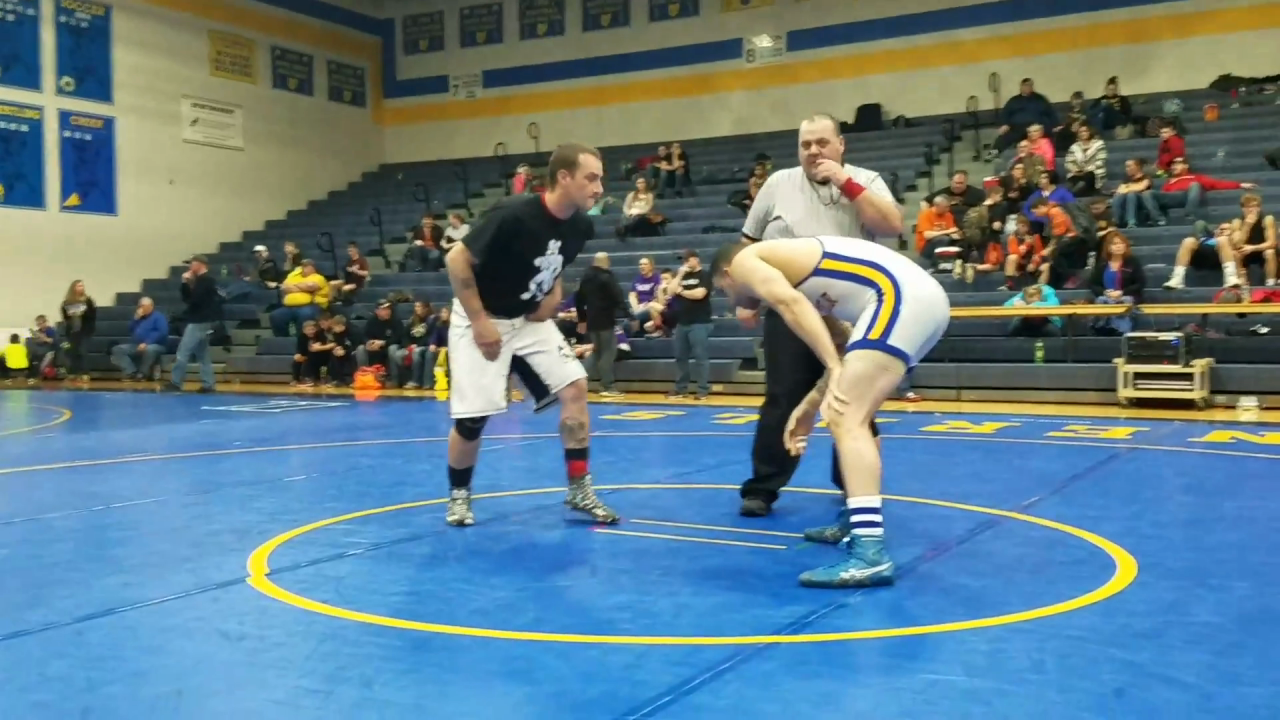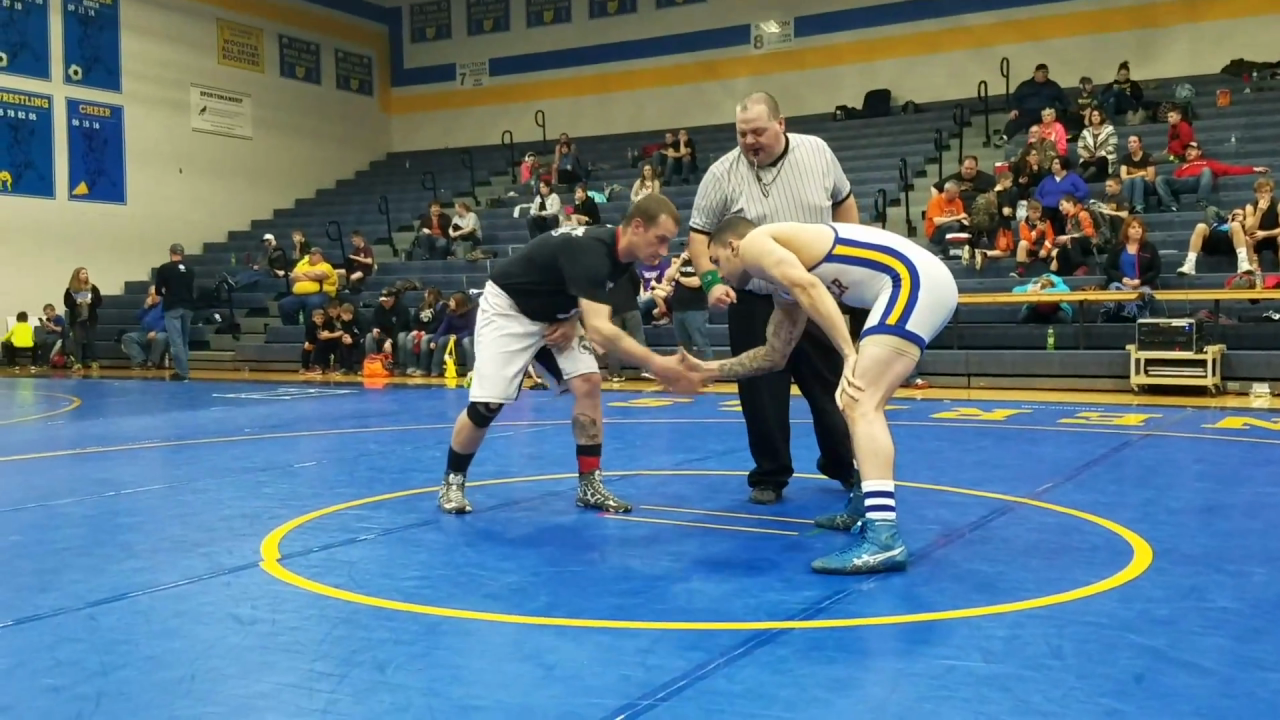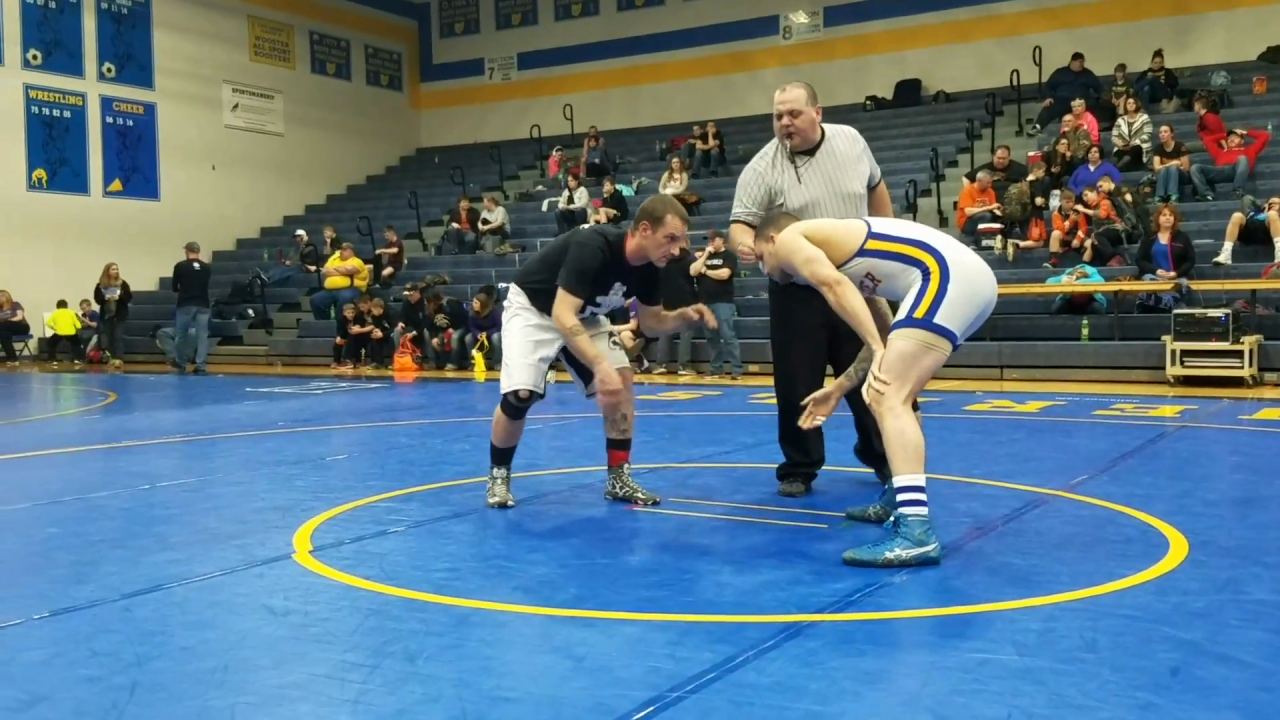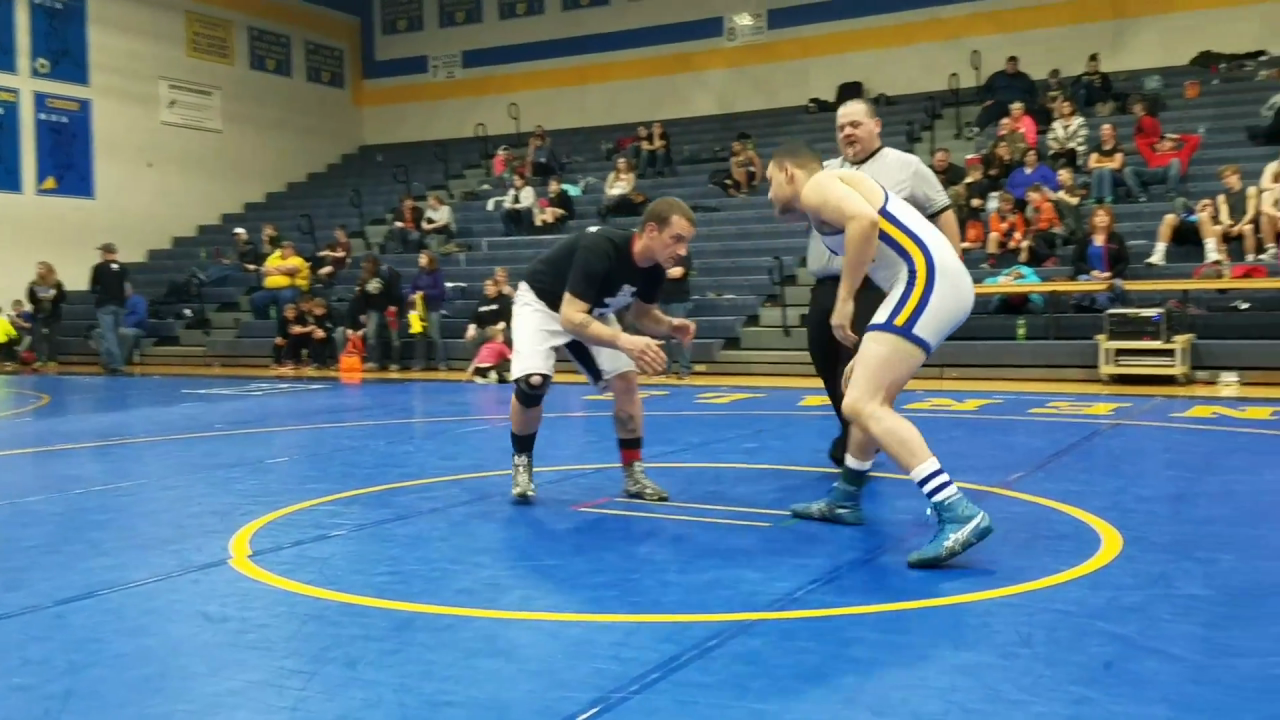
dt=1s
person 1, frame 1
left shoulder: (864, 182)
right shoulder: (777, 185)
left elbow: (892, 225)
right elbow: (749, 243)
left wrist: (847, 184)
right knee: (782, 400)
right ankle: (762, 487)
person 1, frame 2
left shoulder: (817, 152)
right shoulder: (722, 174)
left elbow: (843, 202)
right elbow: (699, 233)
right wrist: (711, 280)
right hip: (754, 304)
left knee: (829, 387)
right knee: (762, 394)
left ankle: (845, 466)
right ankle: (769, 476)
person 1, frame 3
left shoulder: (850, 141)
right shoulder: (764, 167)
left elbow: (875, 189)
right elbow: (743, 223)
right wrist: (744, 245)
right hip: (796, 295)
right knee: (797, 384)
left ankle: (881, 458)
right ankle: (798, 468)
person 1, frame 4
left shoulder: (906, 167)
right shoulder: (825, 173)
left elbow: (943, 215)
left hip: (876, 290)
right hip: (827, 289)
right knee: (830, 368)
person 2, frame 1
left shoulder: (744, 261)
right shoulder: (784, 261)
left elbow: (792, 304)
right elbow: (843, 346)
left wrist: (835, 371)
right wrist: (810, 404)
left hip: (900, 296)
right hip: (925, 296)
left knee: (845, 420)
right knee: (853, 416)
left ankle: (869, 554)
right ankle: (857, 522)
person 2, frame 2
left shoulder: (753, 243)
right shoulder: (787, 292)
left elbow: (809, 285)
right elbow: (775, 353)
left wrist: (850, 356)
right wrist: (712, 370)
left hip: (911, 280)
right hip: (929, 281)
left knee: (858, 404)
right knee: (863, 401)
left ankle: (883, 539)
right ankle: (868, 506)
person 2, frame 3
left shoulder: (788, 239)
right shoulder: (829, 242)
left elbow: (834, 283)
right elbow: (881, 334)
left wrist: (878, 351)
right wrist: (838, 389)
left hip: (947, 276)
right hip: (971, 276)
left knee: (886, 398)
right knee: (893, 394)
left ankle: (916, 533)
right ankle: (900, 499)
person 2, frame 4
left shoulder: (815, 188)
right shoulder: (844, 192)
left elbow: (863, 217)
left wrist: (843, 296)
right wrist: (863, 357)
left hip: (928, 284)
right hip: (948, 286)
left knee: (862, 404)
right knee: (868, 393)
left ankle: (958, 514)
right ankle: (845, 497)
person 3, frame 1
left shoulder: (579, 225)
right shoulder: (512, 216)
right elbow: (457, 261)
left wrist: (554, 294)
right wrist: (479, 321)
left hip: (530, 320)
right hip: (483, 321)
left knee: (574, 388)
right knee: (472, 417)
left ankle: (580, 490)
right ankle: (459, 496)
person 3, frame 2
left shoulder: (622, 253)
right shoulder: (590, 250)
right elbow: (598, 328)
left wrist: (570, 321)
right wrist: (657, 363)
left hip: (552, 314)
right hip: (508, 307)
left knee: (587, 384)
right knee: (487, 404)
left ankle: (590, 485)
right ankle: (453, 480)
person 3, frame 3
left shoulder: (648, 266)
right shoulder: (593, 246)
left elbow: (652, 322)
right elbow: (562, 316)
left wrist: (685, 317)
right wrist: (600, 367)
left hip: (584, 315)
right hip: (532, 308)
left knee: (621, 379)
right knee: (520, 394)
left ankle: (619, 479)
right ankle: (499, 474)
person 3, frame 4
left shoulder: (654, 266)
right shoulder: (599, 248)
left elbow: (643, 313)
right elbow: (571, 318)
left wrist: (670, 325)
right wrist: (624, 341)
left hip: (592, 312)
right hip: (541, 304)
left knee: (626, 381)
right knee: (534, 383)
left ankle: (633, 474)
right ankle: (522, 462)
